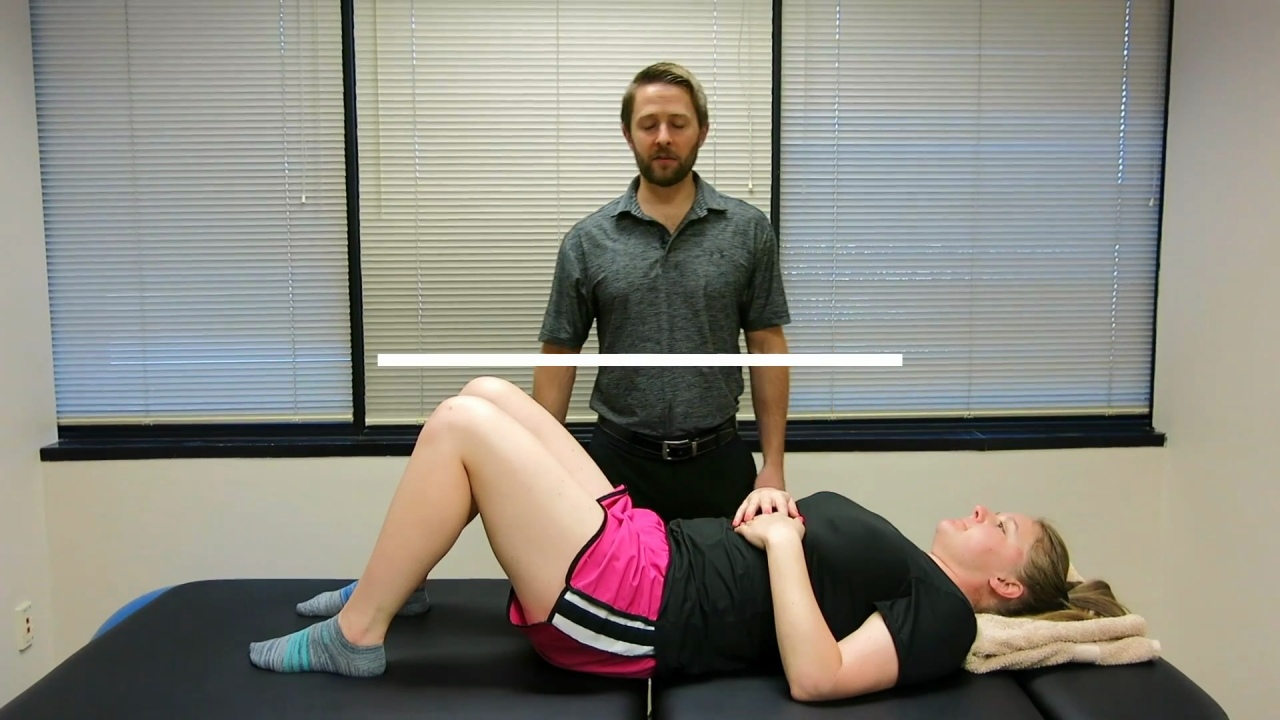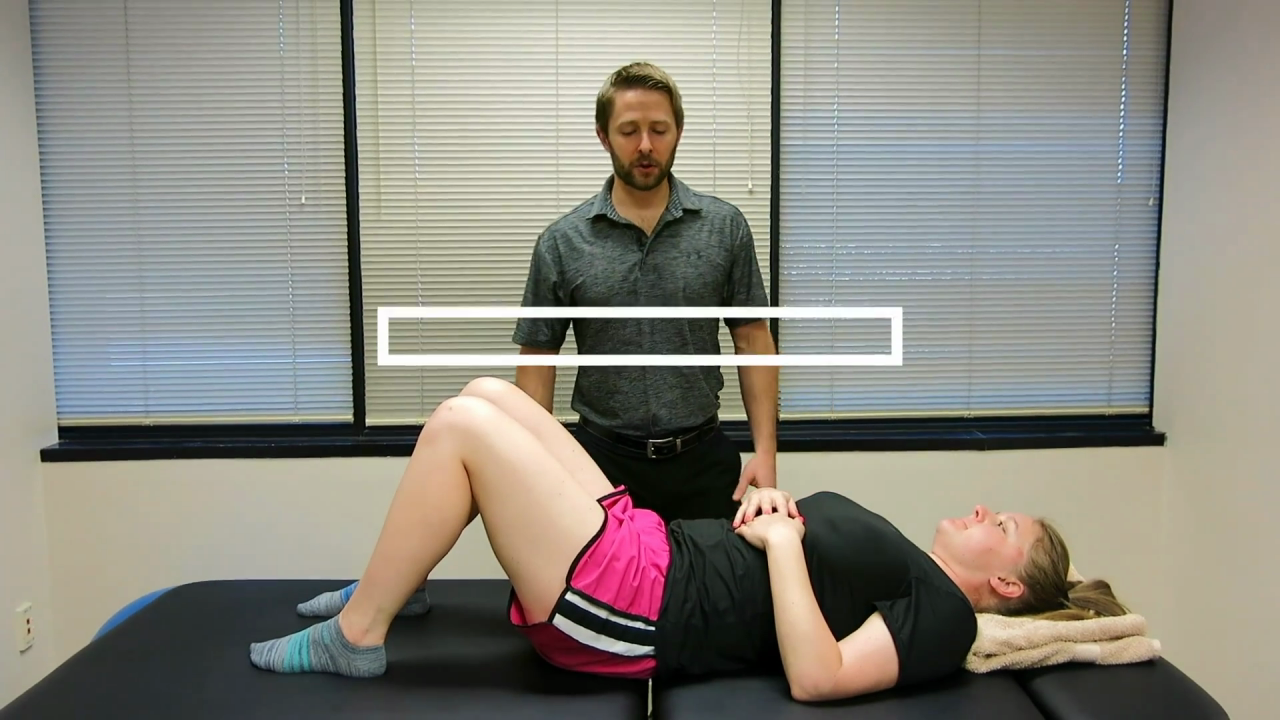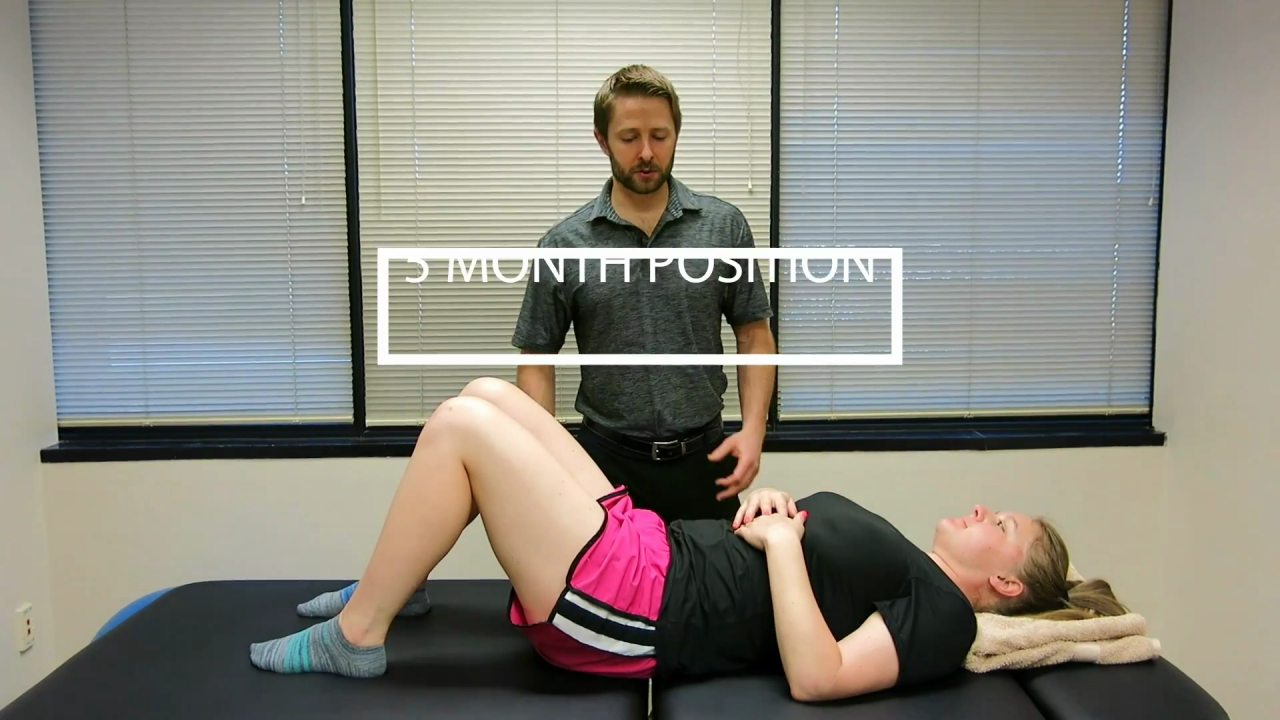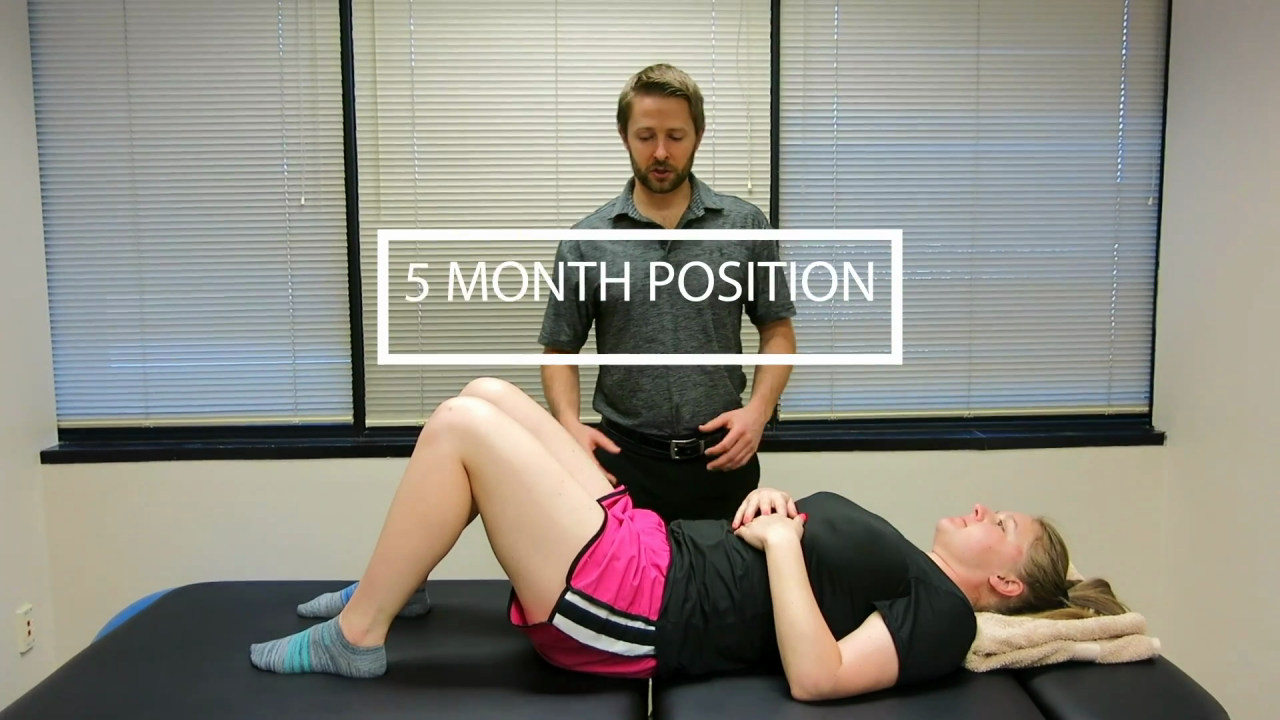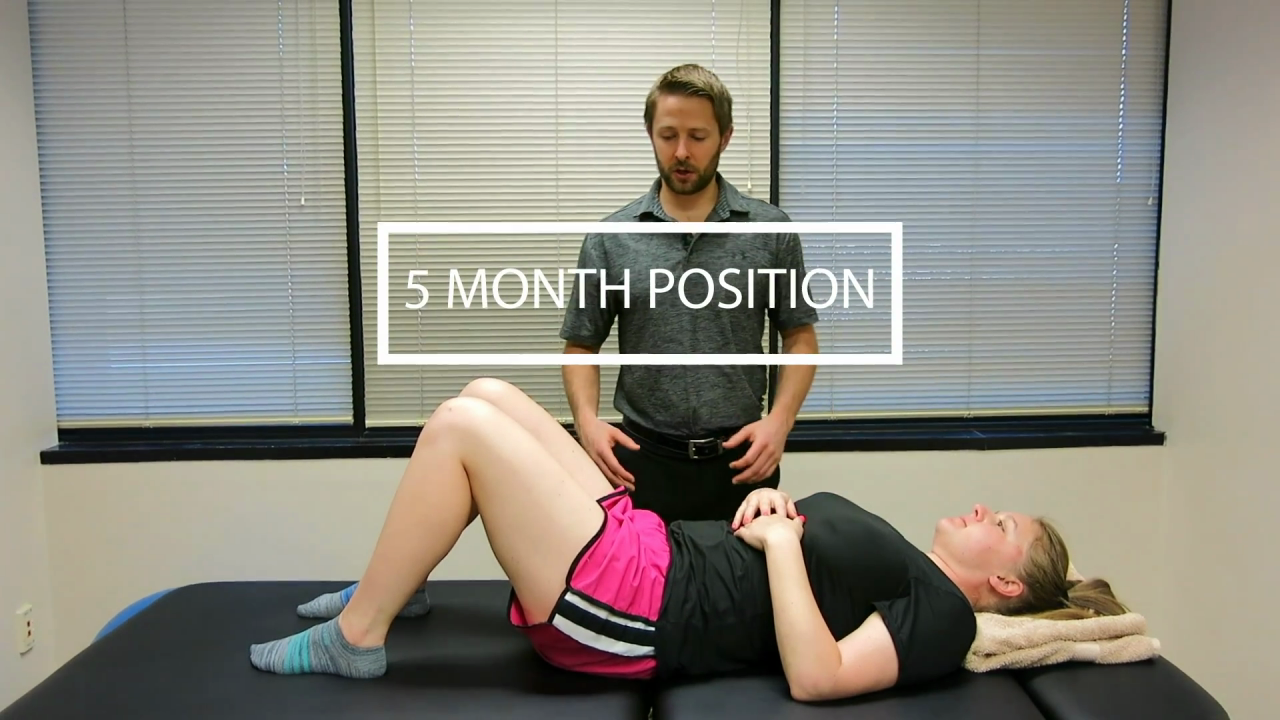
dt=0.2s
person 1, frame 1
left shoulder: (942, 618)
right shoulder: (905, 572)
left elbow: (816, 677)
left wrist: (782, 541)
right wrist: (773, 502)
left hip: (635, 610)
right hip: (649, 547)
left knee: (460, 425)
right knee: (486, 396)
left ankle: (355, 635)
right ankle: (395, 582)
person 1, frame 2
left shoulder: (942, 618)
right shoulder: (905, 573)
left elbow: (816, 677)
left wrist: (782, 542)
right wrist: (773, 502)
left hip: (634, 611)
right hip: (648, 546)
left knee: (459, 426)
right knee: (486, 397)
left ankle: (356, 635)
right ankle: (397, 582)
person 1, frame 3
left shoulder: (942, 617)
right shoulder: (904, 571)
left elbow: (815, 677)
left wrist: (781, 542)
right wrist: (770, 502)
left hip: (635, 611)
right hip: (650, 547)
left knee: (459, 425)
right knee: (486, 396)
left ankle: (356, 635)
right ankle: (395, 582)
person 1, frame 4
left shoulder: (942, 616)
right shoulder: (904, 571)
left elbow: (814, 676)
left wrist: (781, 541)
right wrist: (771, 500)
left hip: (633, 610)
right hip: (651, 547)
left knee: (460, 426)
right knee: (485, 397)
left ankle: (356, 636)
right ankle: (395, 582)
person 1, frame 5
left shoulder: (942, 618)
right shoulder: (904, 571)
left elbow: (816, 677)
left wrist: (781, 542)
right wrist: (771, 503)
left hip: (634, 611)
right hip: (649, 549)
left knee: (461, 427)
right knee: (486, 398)
left ankle: (356, 637)
right ankle: (397, 585)
person 2, frame 1
left shoulder: (748, 230)
right shoulder: (587, 241)
left elbow: (767, 348)
right elbow: (559, 357)
left wrist: (772, 461)
left hip: (718, 461)
right hip: (620, 463)
person 2, frame 2
left shoulder: (725, 227)
right shoulder: (562, 242)
left elbow: (752, 336)
right elbow: (537, 358)
left wrist: (764, 448)
left hip: (702, 459)
right hip: (605, 461)
person 2, frame 3
left shoulder: (724, 226)
right shoulder: (564, 244)
left elbow: (754, 334)
right elbow: (537, 357)
left wrist: (753, 427)
left hip: (705, 460)
right hip: (609, 463)
person 2, frame 4
left shoulder: (746, 225)
right shoulder: (585, 243)
left elbow: (777, 331)
right elbow: (560, 352)
left wrist: (758, 409)
right wrist: (570, 424)
left hip: (721, 458)
right hip: (626, 463)
person 2, frame 5
left shoulder: (771, 231)
right shoulder: (610, 240)
left elbow: (799, 337)
right elbow: (581, 345)
left wrist: (780, 419)
right wrist: (586, 419)
left hip: (741, 462)
right hip: (645, 462)
